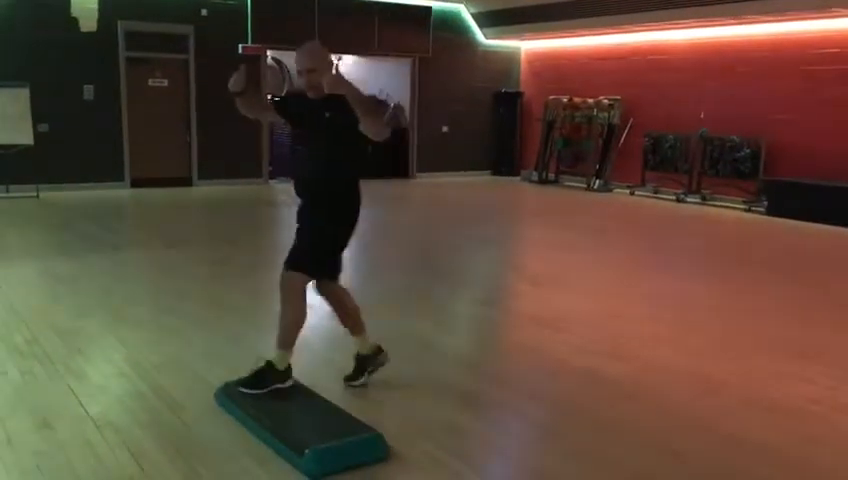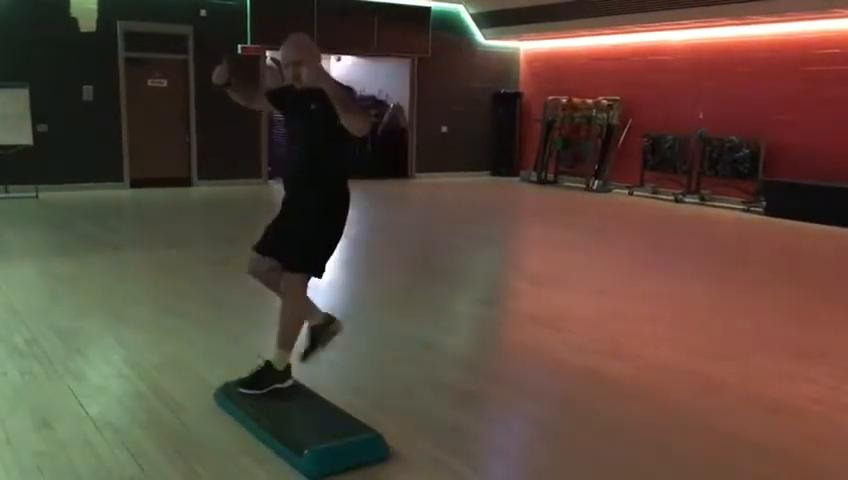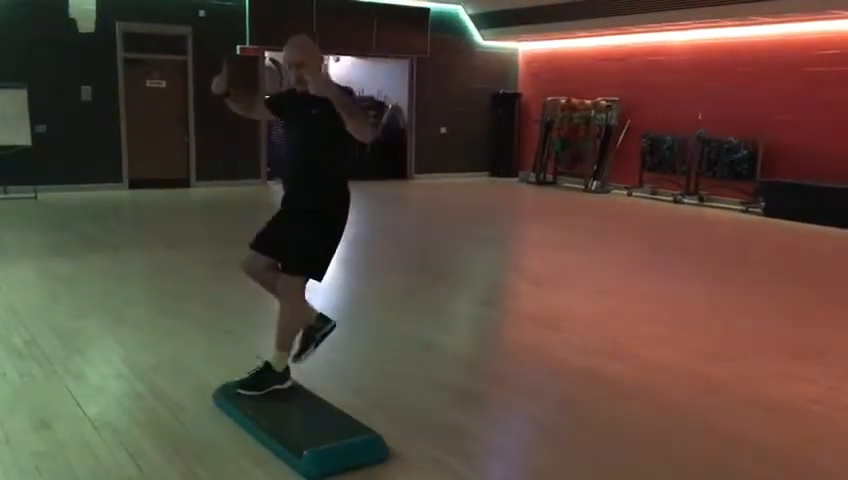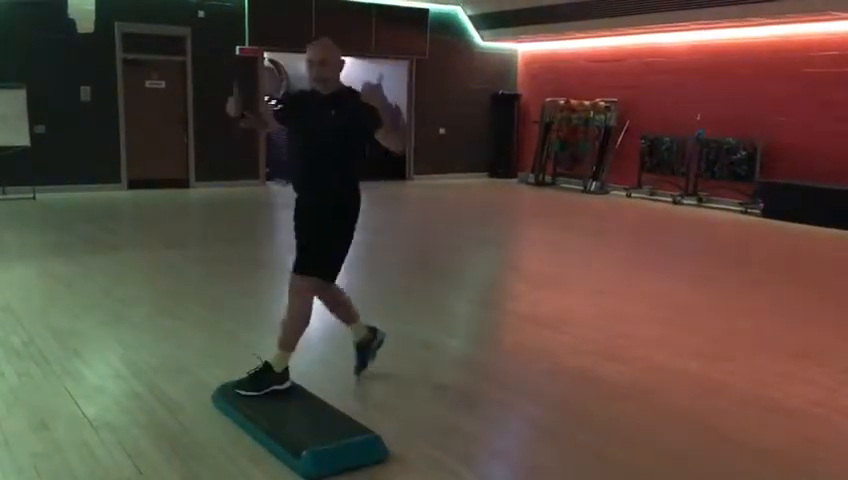
dt=0.2s
person 1, frame 1
left shoulder: (346, 103)
right shoulder: (299, 102)
left elbow: (380, 132)
right elbow: (258, 110)
left wrist: (350, 92)
right wrist: (238, 91)
left hip: (336, 209)
right hip: (313, 207)
left knee: (292, 282)
right knee: (327, 286)
left ankle: (279, 368)
right ankle: (369, 351)
person 1, frame 2
left shoulder: (333, 95)
right shoulder: (292, 94)
left elbow: (360, 127)
right elbow: (253, 99)
left wrist: (327, 84)
right wrist: (226, 82)
left hip: (325, 204)
right hip: (297, 201)
left knee: (291, 281)
right knee: (259, 266)
left ankle: (279, 369)
right ankle: (318, 321)
person 1, frame 3
left shoulder: (335, 100)
right shoulder: (292, 99)
left elbow: (366, 134)
right elbow: (252, 108)
left wrist: (332, 94)
right wrist: (226, 92)
left hip: (324, 207)
right hip: (295, 203)
left knee: (290, 283)
right knee: (255, 265)
left ankle: (278, 369)
right ankle: (313, 320)
person 1, frame 4
left shoulder: (355, 105)
right shoulder: (301, 102)
left elbow: (397, 145)
right elbow: (265, 121)
left wrist: (381, 107)
right wrist: (240, 113)
left hip: (336, 209)
right hip: (308, 205)
left knee: (300, 285)
right knee: (317, 283)
left ankle: (277, 369)
right ankle: (365, 335)
